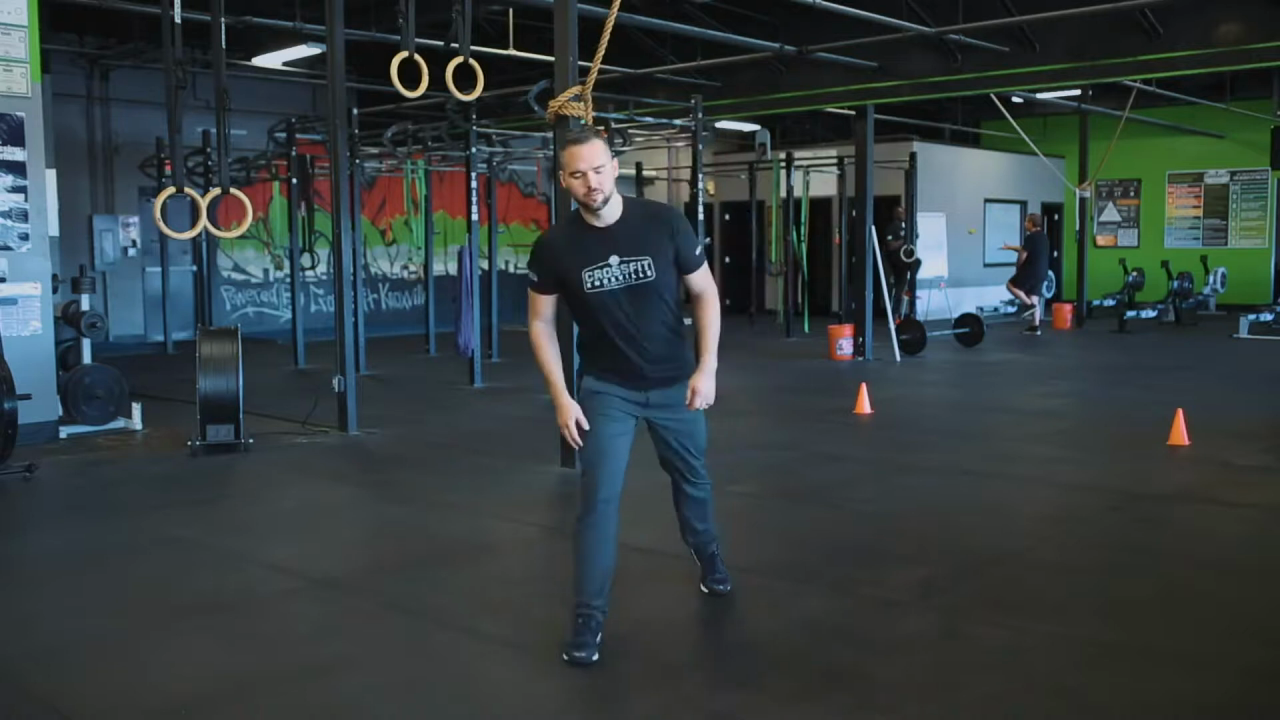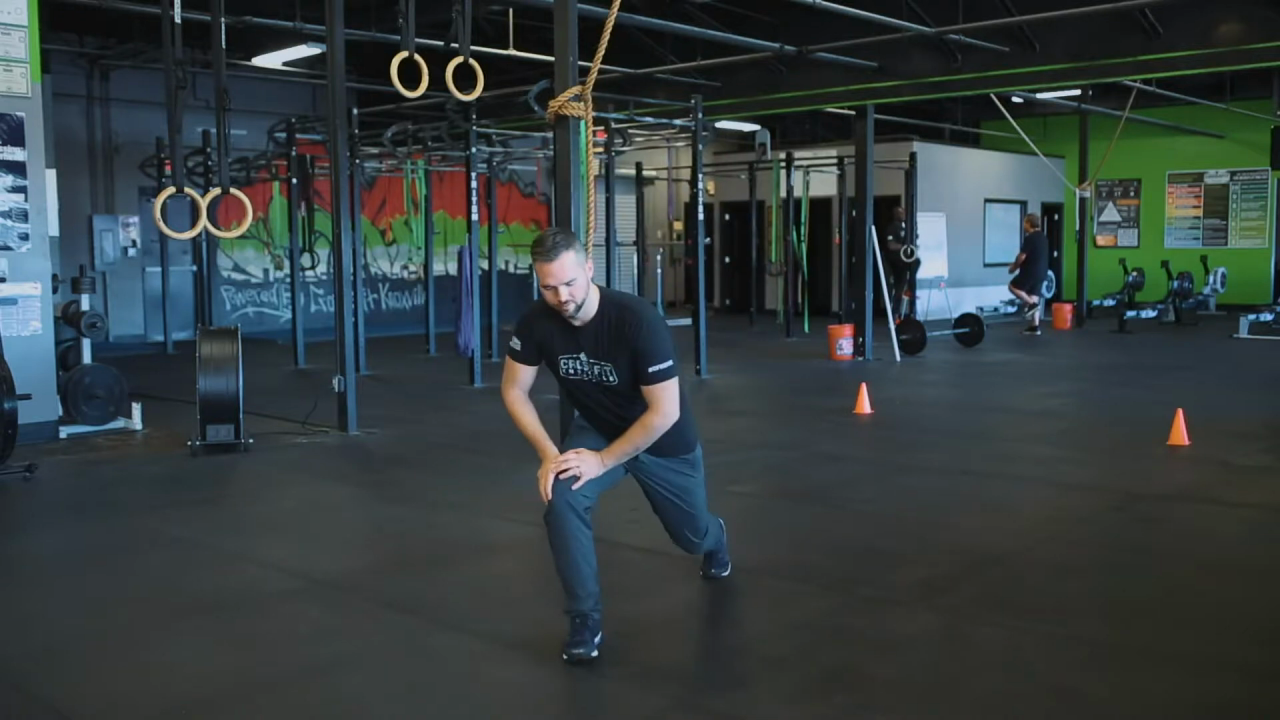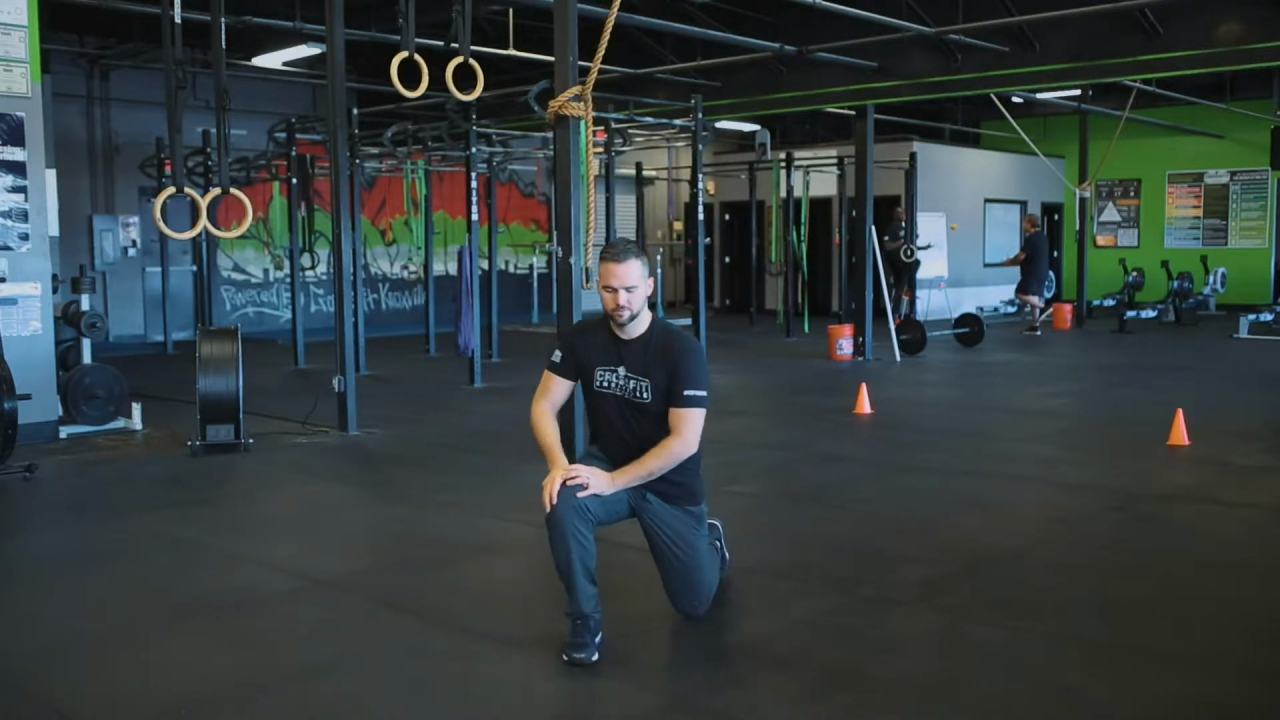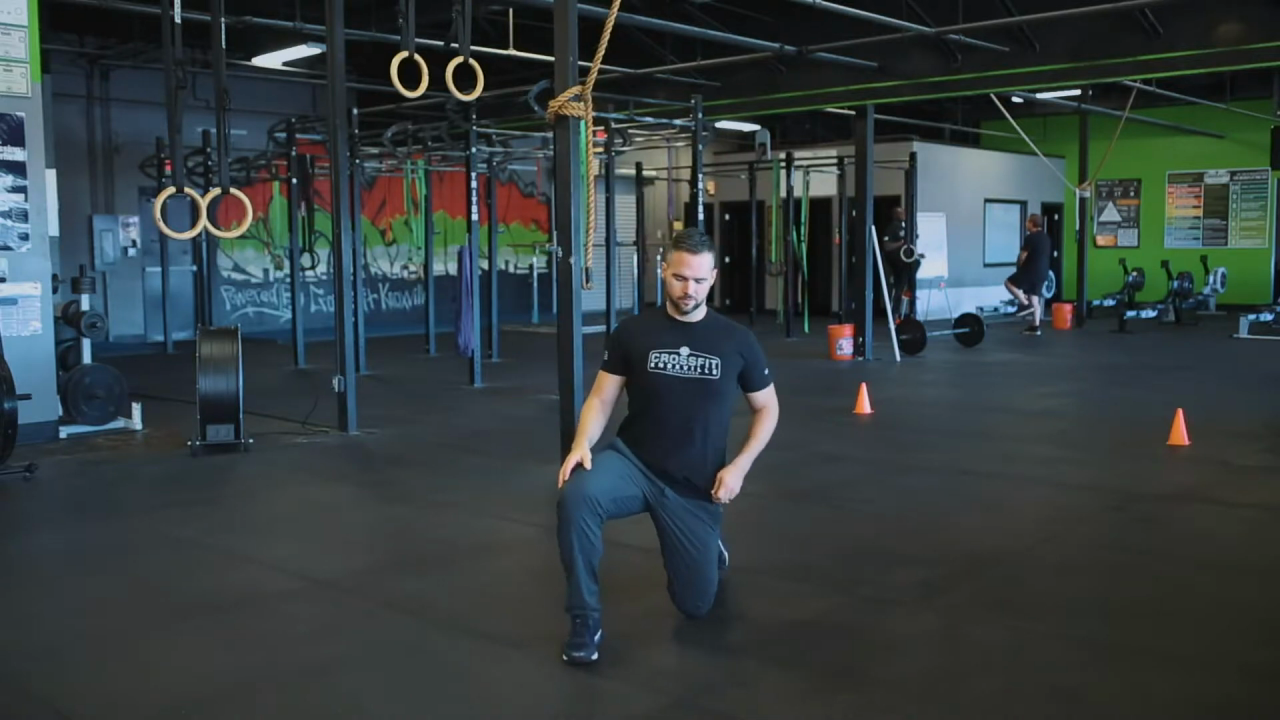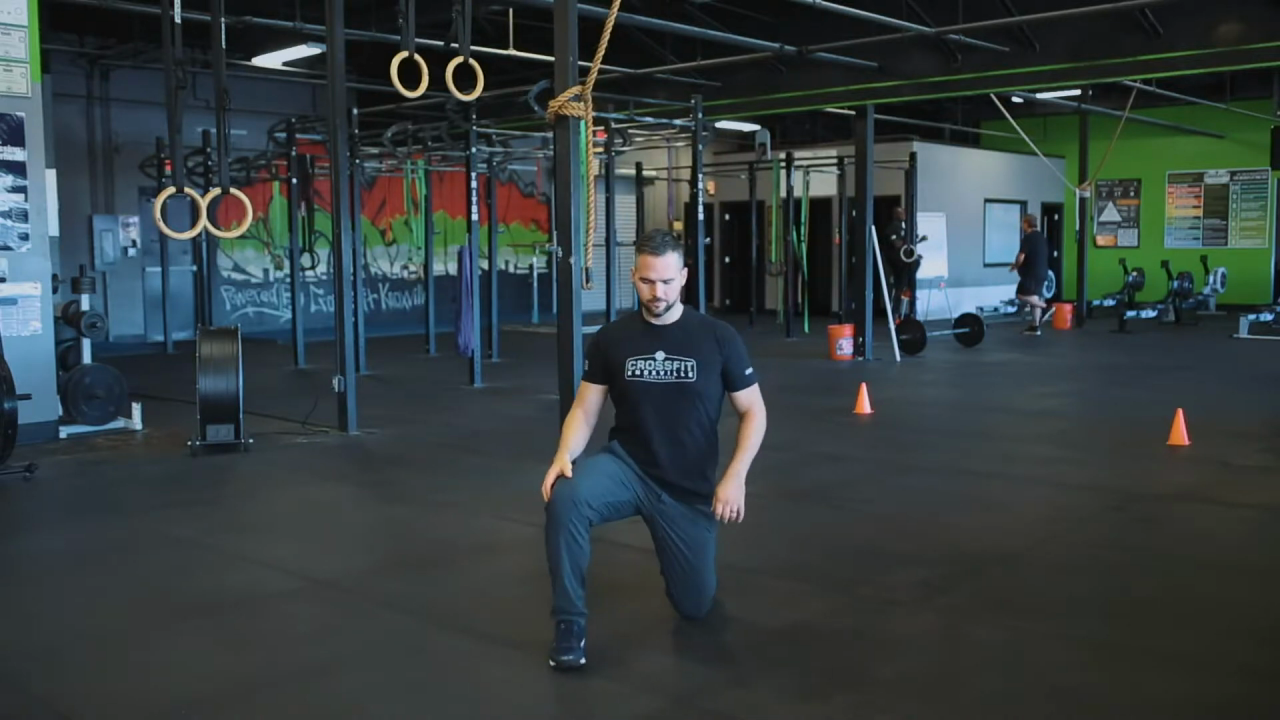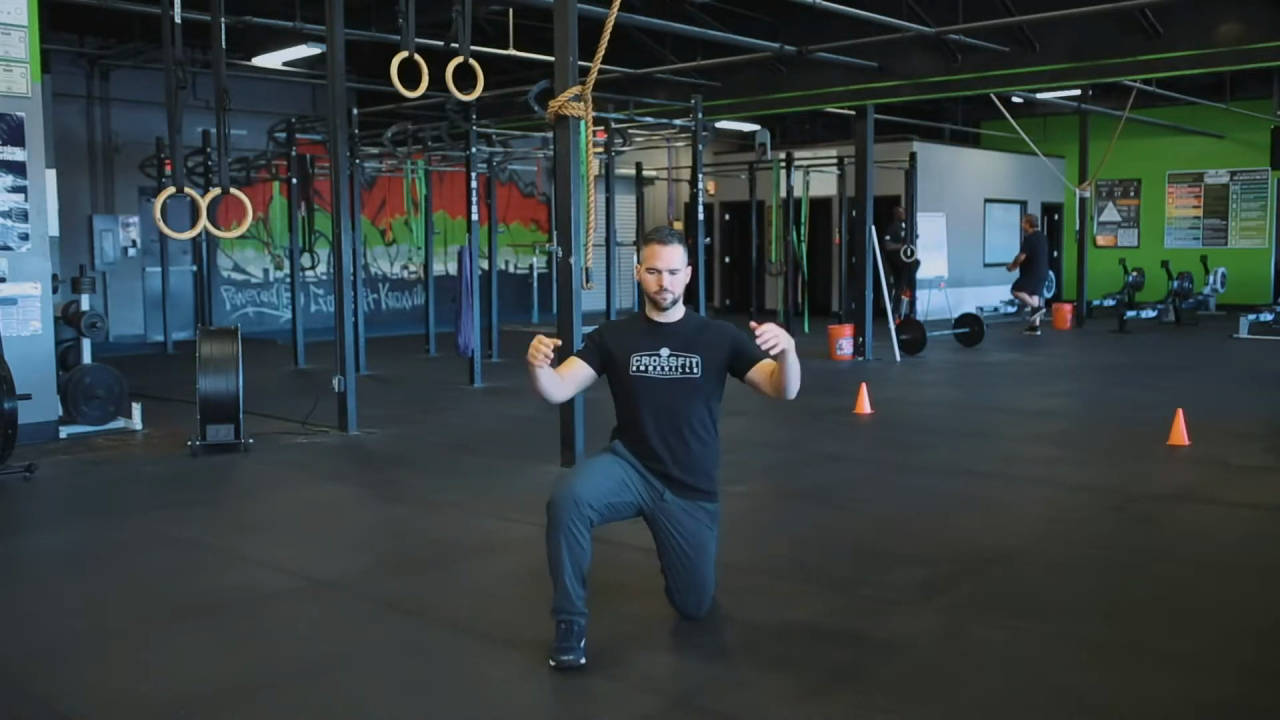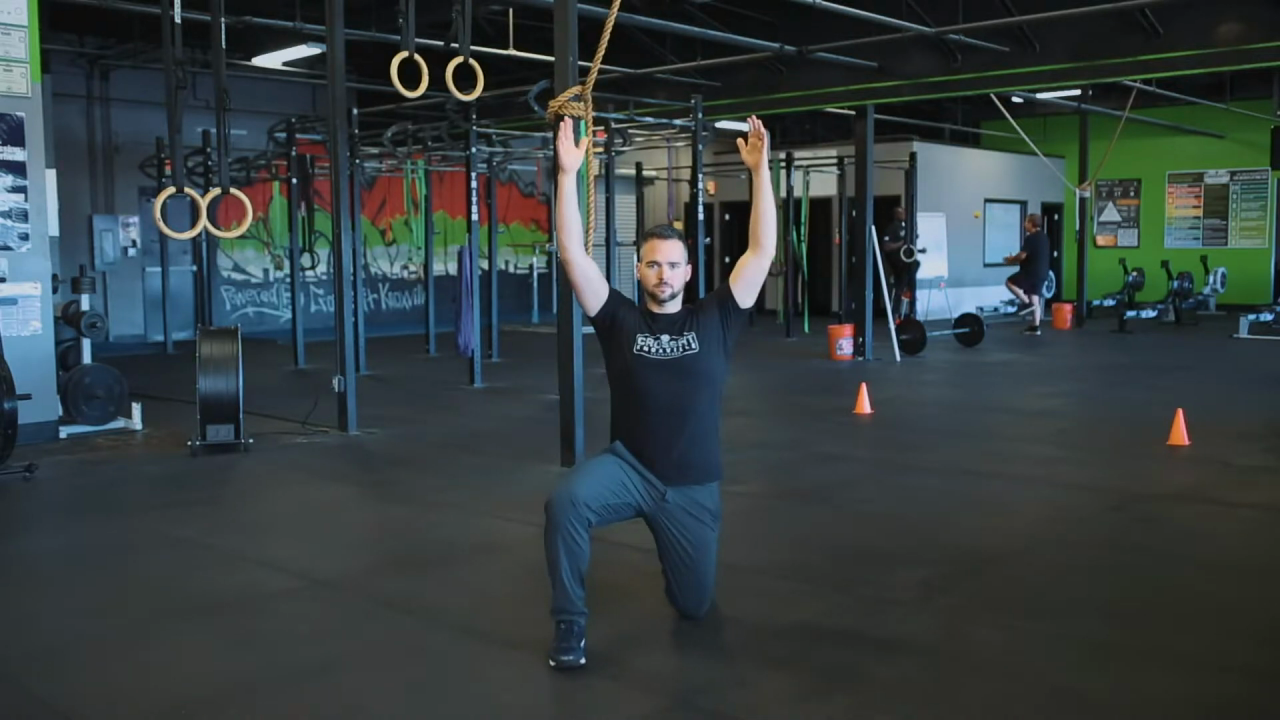
dt=0.7s
person 1, frame 1
left shoulder: (664, 222)
right shoulder: (554, 245)
left elbow: (705, 293)
right elbow: (541, 322)
left wrist: (707, 367)
right wrist: (561, 397)
left hip: (672, 383)
right hip: (606, 388)
left knee: (691, 476)
right knee: (599, 496)
left ankle: (706, 551)
right ankle: (588, 615)
person 1, frame 2
left shoulder: (638, 320)
right shoulder: (537, 322)
left elbow: (665, 413)
right elbow: (514, 390)
left wrist: (603, 461)
right wrist: (549, 454)
left hip: (661, 441)
right hip: (597, 430)
left knee: (692, 536)
right knee: (560, 499)
left ankle: (714, 535)
right ankle: (585, 618)
person 1, frame 3
left shoulder: (682, 349)
right shoulder: (582, 338)
left elbow: (686, 441)
right elbow: (544, 406)
left wrist: (614, 481)
right wrist: (558, 464)
left hip: (671, 483)
right hip: (608, 465)
left knee: (694, 603)
right knee: (562, 505)
left ankle: (710, 541)
right ankle: (585, 619)
person 1, frame 4
left shoulder: (737, 340)
right shoulder: (633, 331)
left elbow: (767, 408)
right elbow: (601, 399)
left wrist: (739, 465)
right wrist: (580, 445)
left hip: (695, 484)
right hip: (632, 461)
left knee: (695, 604)
right knee: (575, 495)
left ankle: (708, 546)
right ankle: (584, 620)
person 1, frame 5
left shoulder: (718, 337)
right shoulder: (610, 339)
left elbow: (754, 412)
right elbow: (585, 410)
left wrist: (735, 476)
right wrist: (563, 456)
left hip: (689, 485)
right hip: (626, 464)
left knee: (694, 606)
right knee: (564, 498)
left ankle: (687, 549)
right ankle: (569, 624)
person 1, frame 6
left shoulder: (718, 336)
right shoulder: (613, 336)
left elbow: (784, 389)
right elbow: (556, 388)
left wrist: (786, 350)
right wrist: (537, 365)
left hip: (691, 486)
right hip: (628, 465)
left knee: (695, 606)
right knee: (566, 500)
left ankle: (677, 560)
right ankle: (569, 625)
person 1, frame 7
left shoulder: (715, 319)
right shoulder: (619, 319)
left elbow: (763, 251)
right elbow: (572, 253)
left wrist: (759, 169)
right wrist: (567, 173)
left hip: (692, 486)
right hip: (627, 467)
left knee: (694, 607)
right knee: (565, 502)
left ankle: (673, 549)
right ankle: (570, 624)
